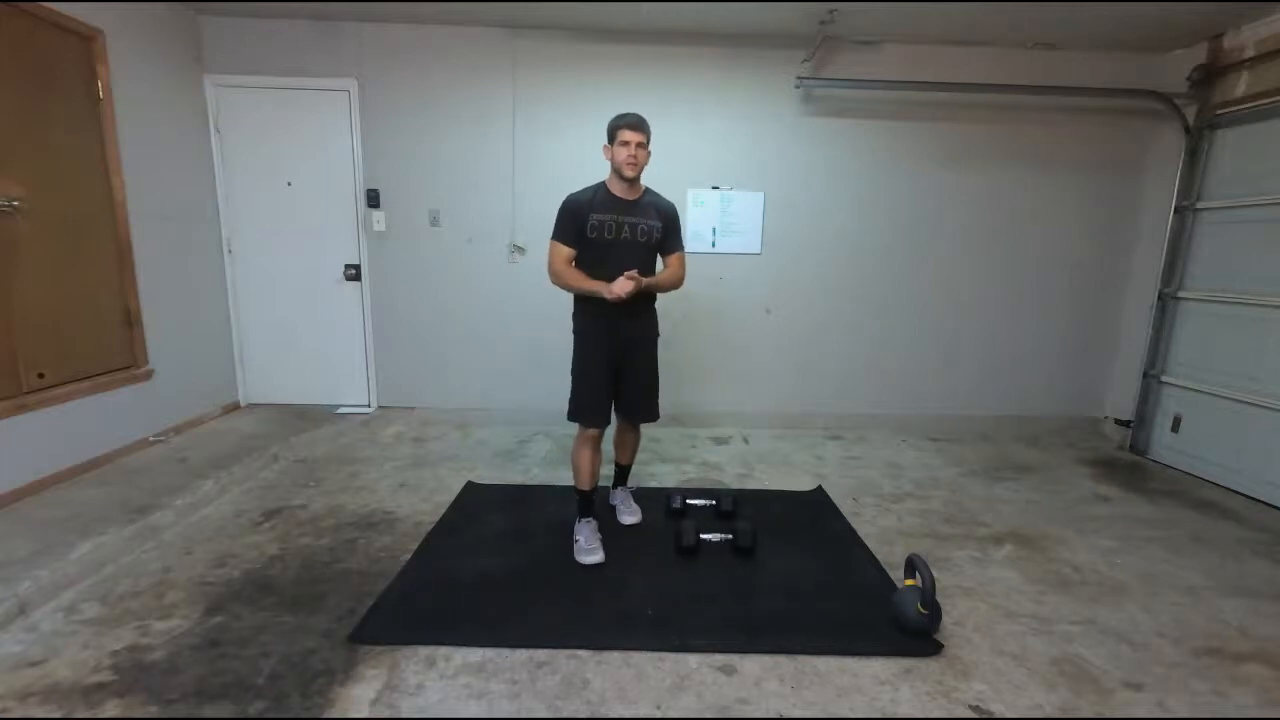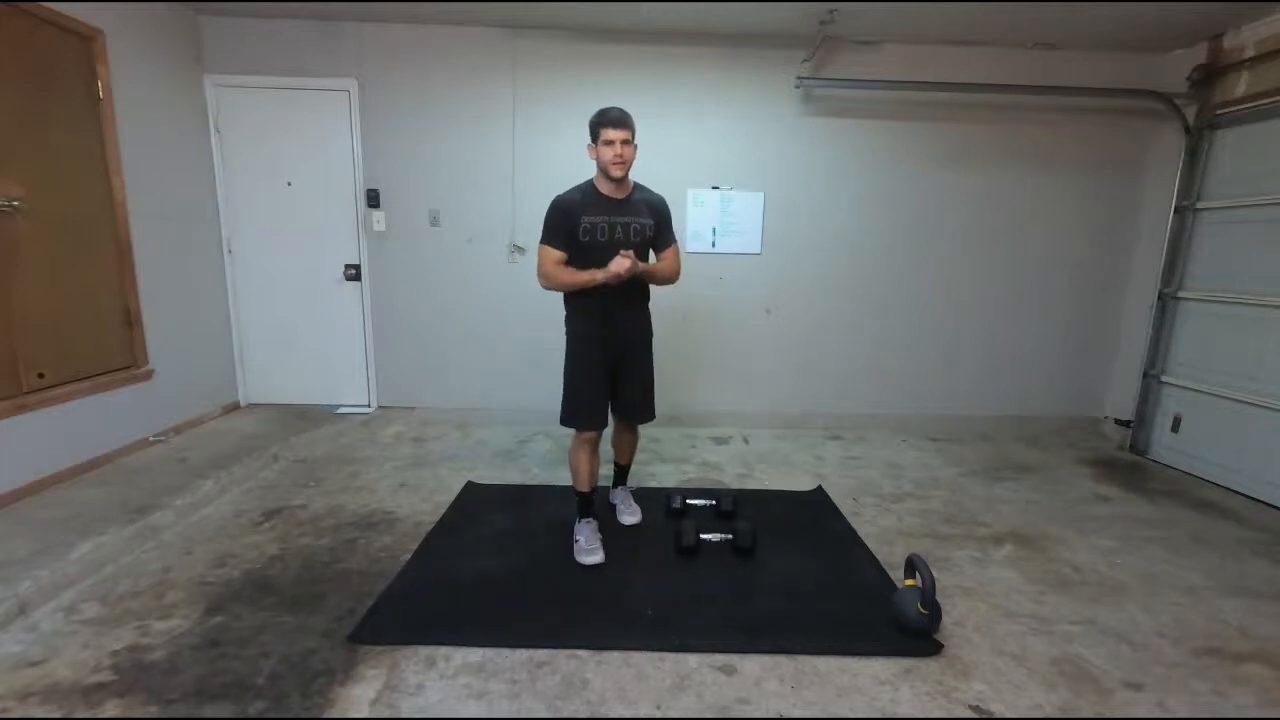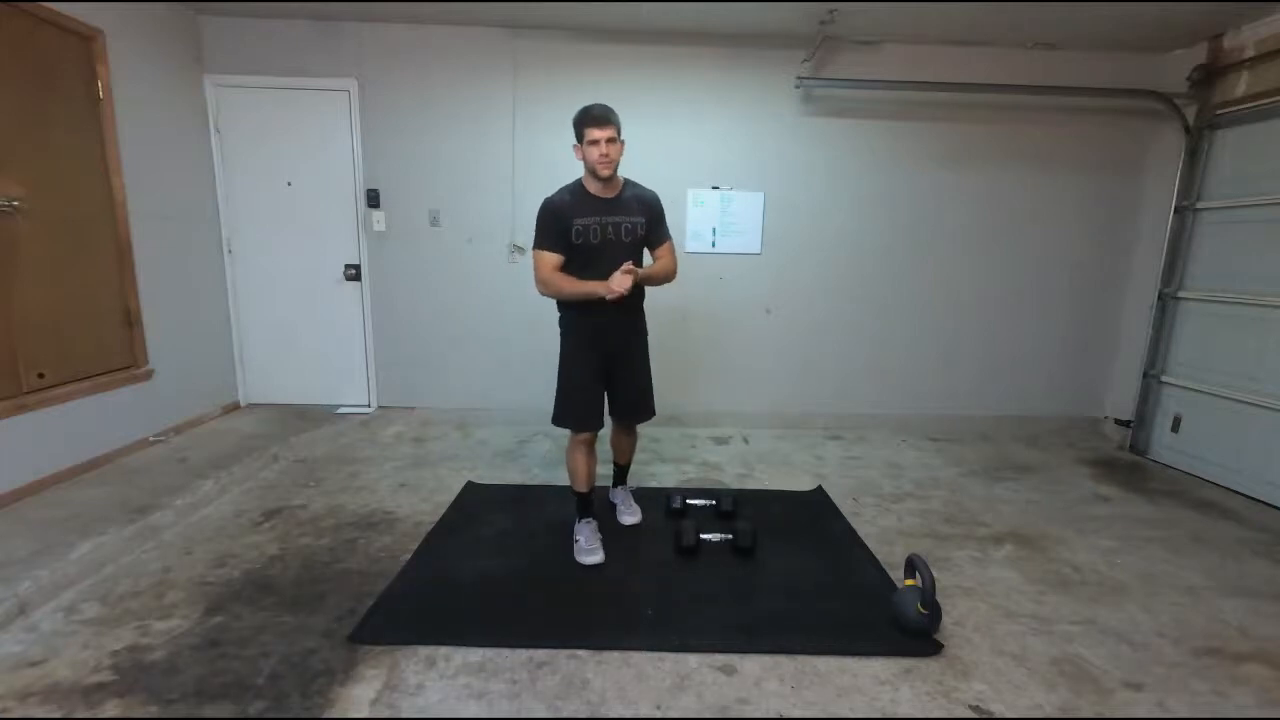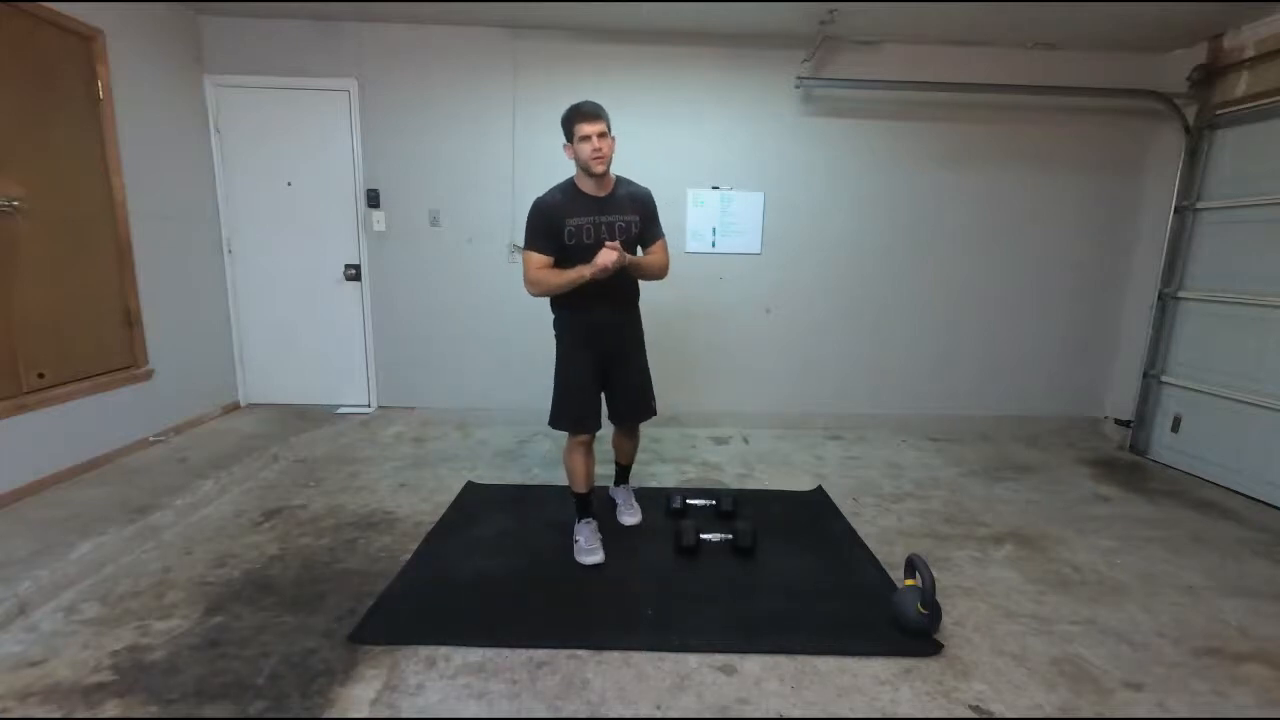
dt=0.2s
person 1, frame 1
left shoulder: (663, 210)
right shoulder: (579, 204)
left elbow: (676, 274)
right elbow: (557, 269)
left wrist: (642, 283)
right wrist: (605, 288)
left hip: (641, 333)
right hip: (593, 333)
left knee: (631, 419)
right knee: (590, 428)
left ankle: (620, 488)
right ankle: (585, 518)
person 1, frame 2
left shoulder: (653, 205)
right shoulder: (567, 205)
left elbow: (672, 267)
right elbow: (547, 273)
left wrist: (638, 268)
right wrist: (603, 273)
left hip: (635, 333)
right hip: (587, 335)
left knee: (629, 419)
right knee: (587, 430)
left ankle: (620, 488)
right ankle: (585, 519)
person 1, frame 3
left shoulder: (645, 201)
right shoulder: (558, 207)
left elbow: (668, 266)
right elbow: (546, 280)
left wrist: (636, 275)
right wrist: (603, 286)
left hip: (630, 333)
right hip: (581, 337)
left knee: (627, 420)
right knee: (583, 432)
left ankle: (621, 488)
right ankle: (584, 520)
person 1, frame 4
left shoulder: (638, 198)
right shoulder: (550, 207)
left elbow: (660, 264)
right elbow: (534, 280)
left wrist: (625, 260)
right wrist: (590, 268)
left hip: (626, 332)
right hip: (576, 338)
left knee: (629, 421)
right knee: (580, 433)
left ankle: (621, 486)
right ankle: (584, 519)
